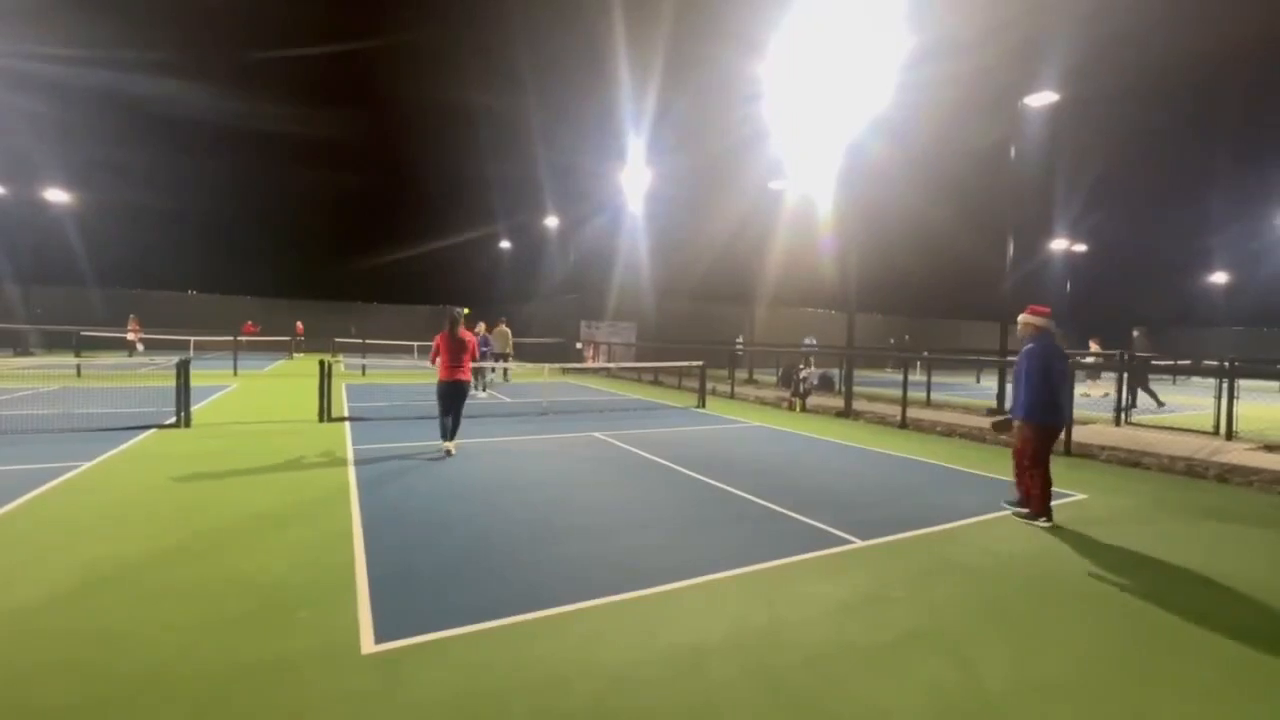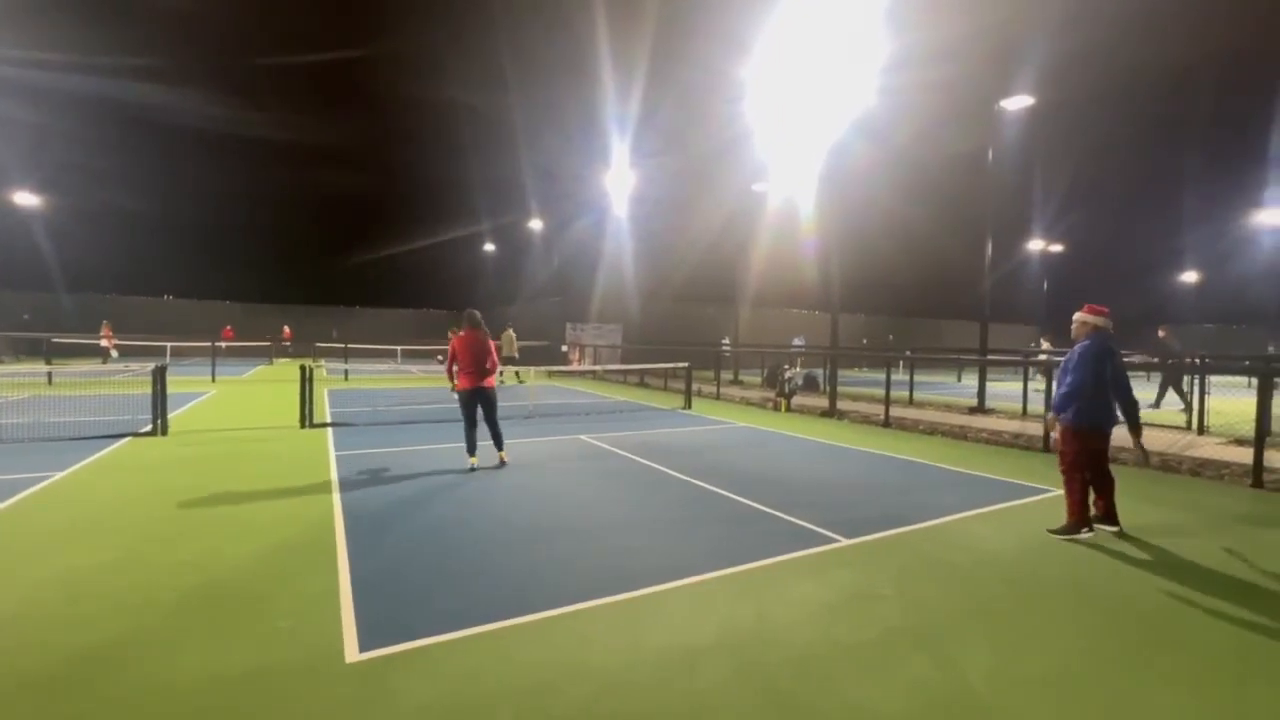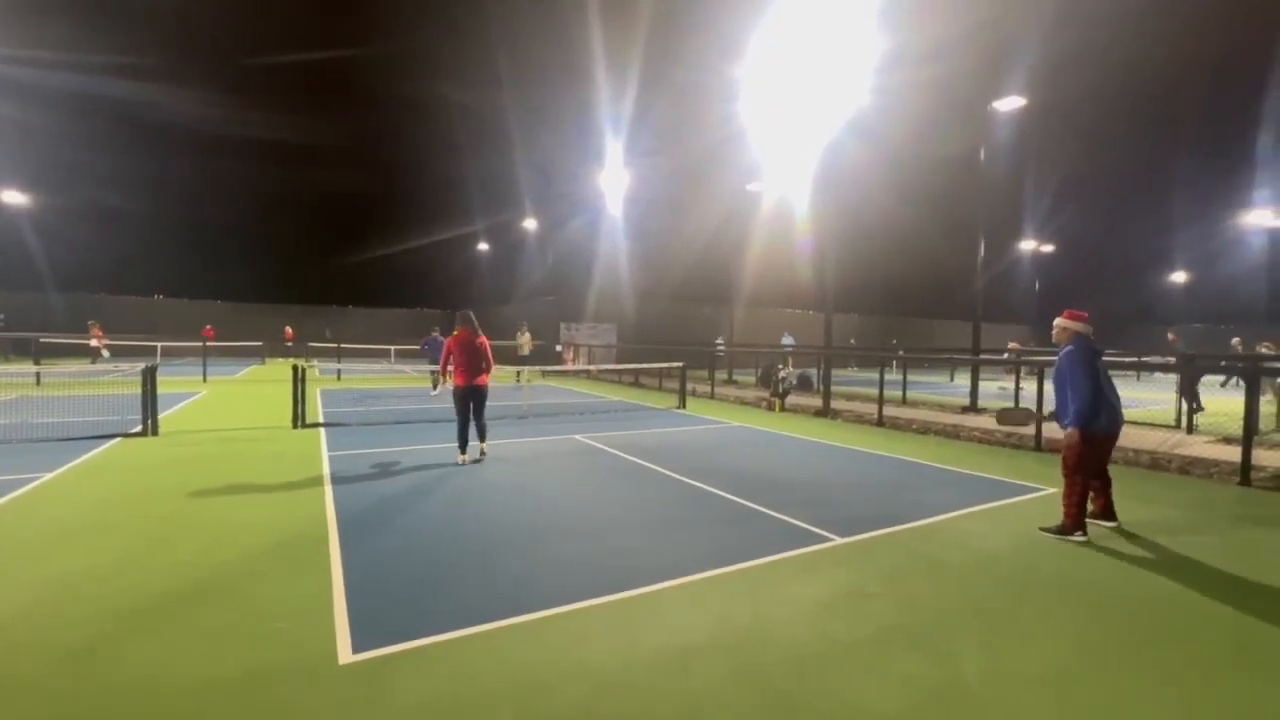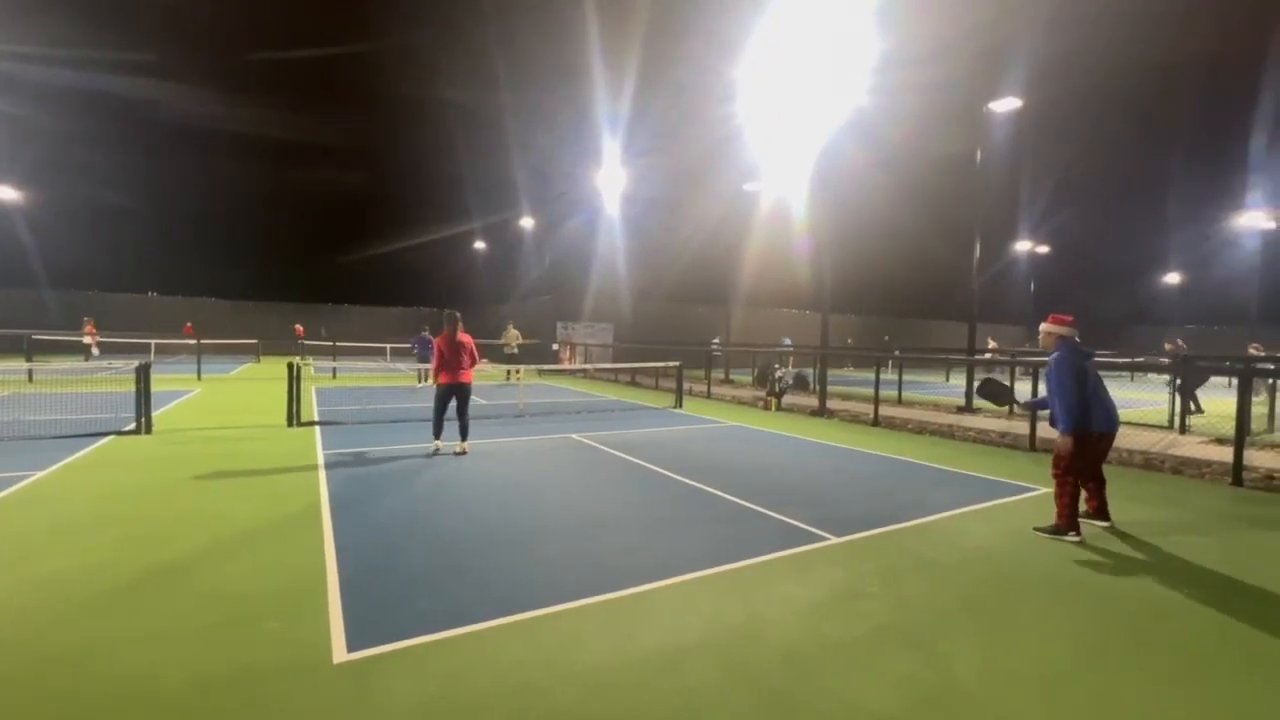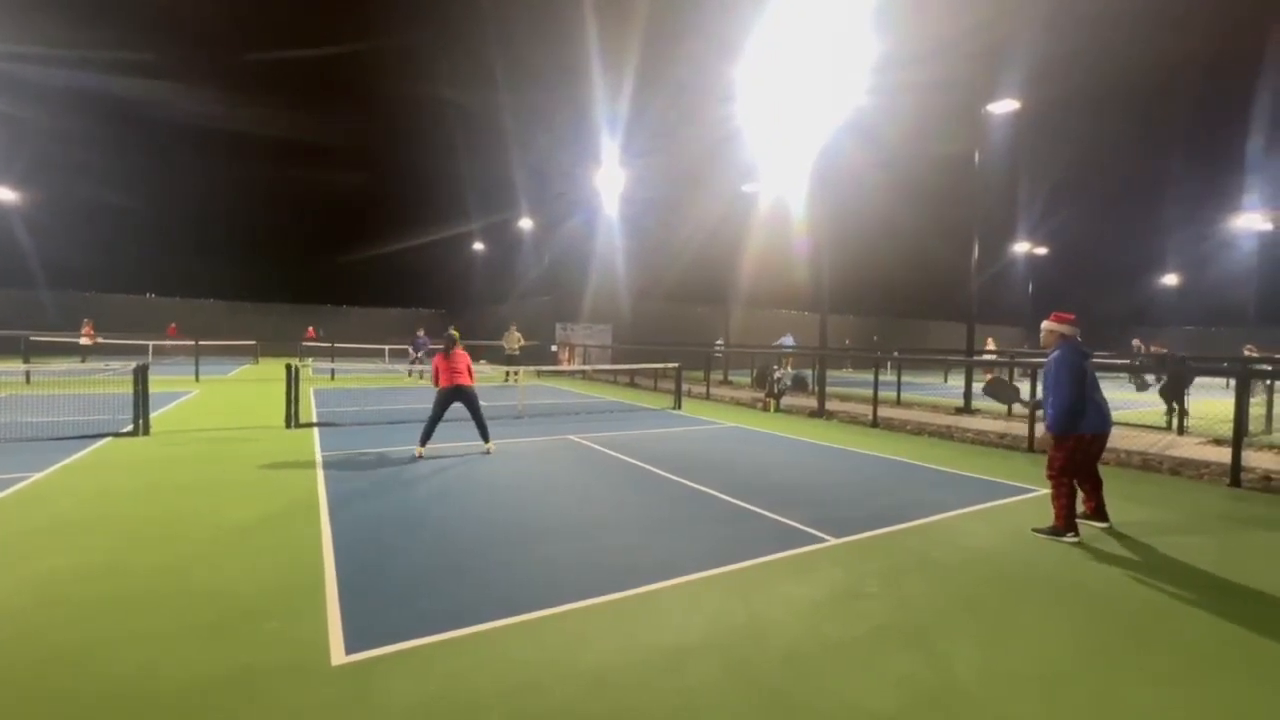
dt=1s
person 1, frame 1
left shoulder: (1032, 351)
right shoulder: (1054, 351)
left elbow: (1031, 388)
left wrist: (1022, 418)
left hip: (1038, 419)
right hip: (1053, 416)
left knee: (1033, 463)
right knee: (1024, 457)
left ankle: (1040, 513)
right ankle: (1027, 499)
person 1, frame 2
left shoulder: (1085, 349)
right shoulder: (1110, 353)
left elbow: (1073, 385)
right elbow: (1123, 391)
left wrist: (1056, 410)
right wrist: (1133, 423)
left hip: (1078, 422)
right hip: (1101, 421)
left knee: (1073, 471)
right knee: (1097, 469)
left ankle: (1079, 524)
right ankle: (1107, 516)
person 1, frame 3
left shoulder: (1071, 354)
right shoulder: (1085, 353)
left elbow: (1082, 392)
left wrist: (1075, 424)
right wrist: (1058, 412)
left hip: (1090, 426)
right hip: (1106, 422)
left knee: (1074, 472)
right knee: (1095, 469)
left ankle: (1073, 526)
right ankle: (1105, 512)
person 1, frame 4
left shoulder: (1060, 359)
right shoulder: (1074, 356)
left elbow: (1067, 398)
left wrist: (1066, 431)
right wrist: (1033, 404)
left hip: (1087, 427)
right hip: (1103, 423)
left knee: (1065, 472)
right knee: (1089, 469)
left ankle: (1067, 526)
right ankle: (1098, 512)
person 1, frame 5
left shoulder: (1061, 358)
right shoulder: (1074, 356)
left elbow: (1063, 399)
left wrist: (1050, 428)
right wrist: (1038, 404)
left hip: (1077, 428)
right hip: (1096, 424)
left knee: (1059, 474)
right knee: (1085, 471)
left ankle: (1065, 527)
right ankle: (1097, 513)
